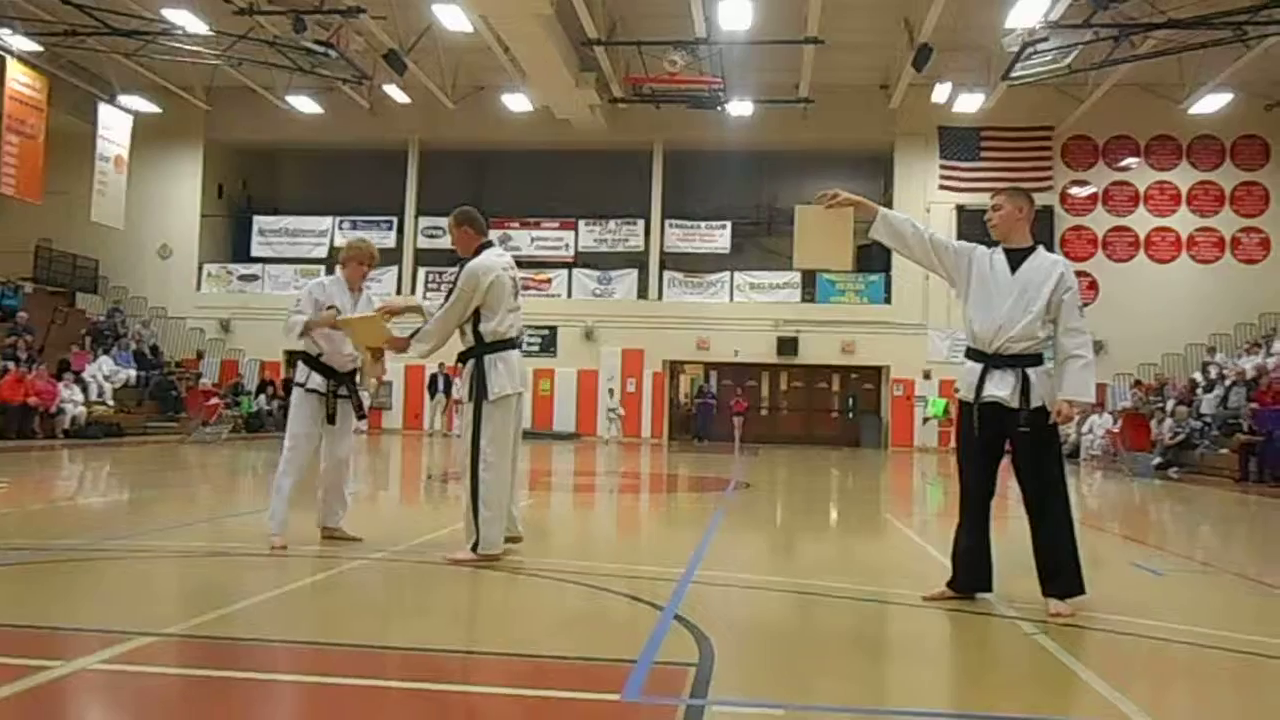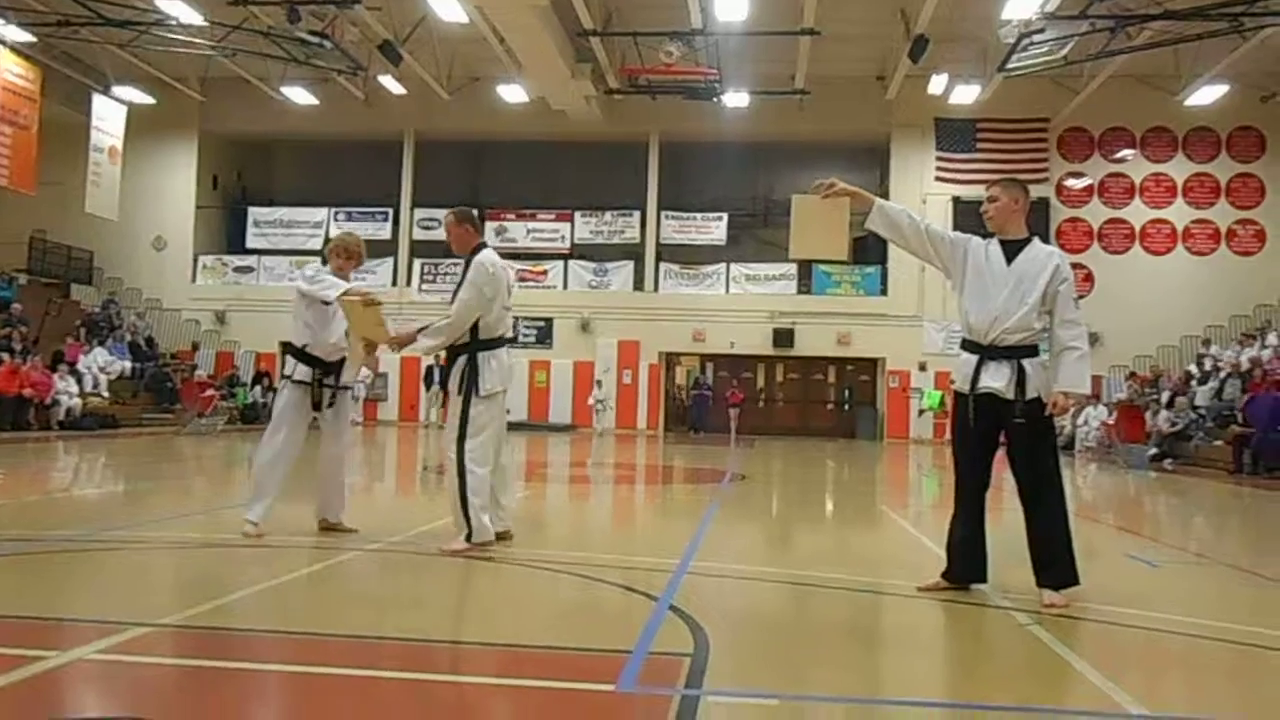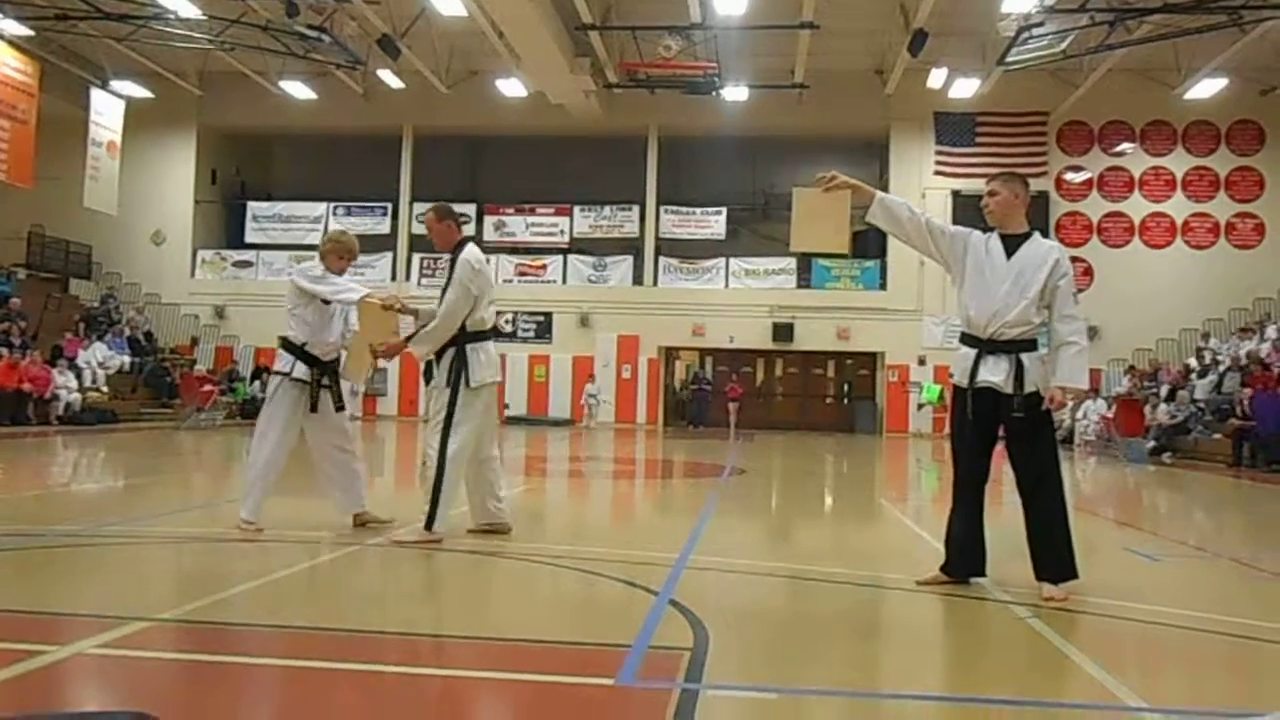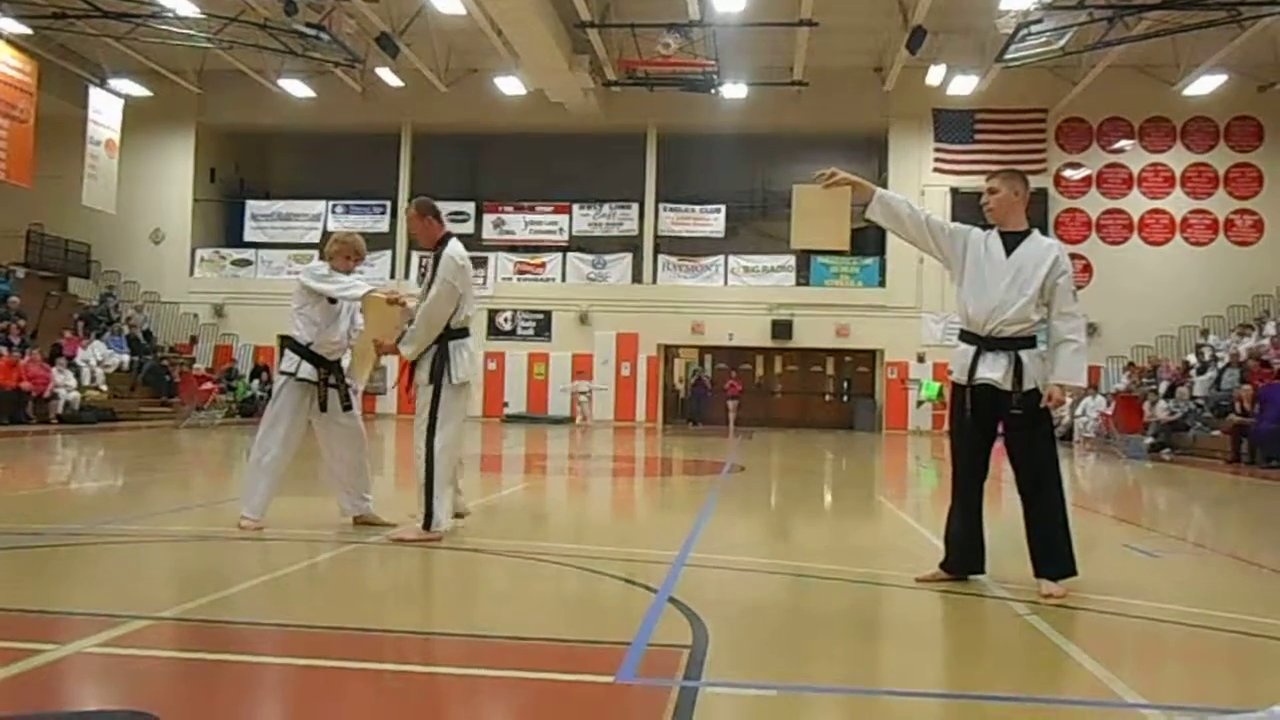
dt=0.4s
person 1, frame 1
left shoulder: (1055, 270)
right shoulder: (972, 260)
left elbow: (1073, 338)
right elbow: (916, 238)
left wrist: (1068, 396)
right wrist: (859, 204)
left hip: (1030, 388)
right hip: (979, 386)
left knee: (1044, 494)
right knee: (974, 491)
left ankle: (1058, 589)
right ankle: (967, 579)
person 1, frame 2
left shoulder: (1051, 261)
right shoulder: (967, 251)
left elbow: (1069, 328)
right elbow: (912, 229)
left wrist: (1064, 387)
right wrist: (855, 194)
left hip: (1025, 379)
right hip: (975, 377)
left knee: (1039, 485)
right knee: (969, 483)
left ankle: (1052, 580)
right ankle: (961, 570)
person 1, frame 3
left shoulder: (1050, 256)
right shoulder: (967, 245)
left elbow: (1067, 323)
right elbow: (912, 222)
left wrist: (1062, 383)
right wrist: (855, 188)
left hip: (1023, 374)
right hip: (973, 371)
left knee: (1038, 479)
right knee: (967, 476)
left ankle: (1051, 573)
right ankle: (960, 564)
person 1, frame 4
left shoulder: (1050, 253)
right shoulder: (967, 242)
left elbow: (1066, 321)
right elbow: (912, 219)
left wrist: (1060, 380)
right wrist: (857, 185)
left hip: (1023, 371)
right hip: (973, 368)
left knee: (1037, 476)
right knee: (966, 473)
left ankle: (1050, 570)
right ankle: (960, 561)
person 2, frame 1
left shoulder: (477, 268)
right shoulder: (502, 261)
left elbow: (448, 319)
right elbow: (455, 305)
left wrist: (408, 342)
right wrist: (409, 307)
left hip: (489, 369)
right hip: (507, 364)
left knee: (484, 457)
right knee: (501, 454)
left ankle: (486, 543)
right ankle: (506, 526)
person 2, frame 2
left shoulder: (480, 265)
right shoulder: (491, 263)
left elbow: (459, 319)
left wrist: (415, 336)
right wrist: (425, 336)
left hip: (478, 366)
right hip: (489, 362)
left knee: (465, 448)
right knee: (489, 449)
left ankle: (477, 531)
right ankle: (498, 523)
person 2, frame 3
left shoulder: (465, 261)
right shoulder: (469, 257)
left elbow: (447, 320)
left wrist: (405, 344)
right wrist: (411, 311)
left hip: (465, 361)
right hip: (477, 359)
left knee: (444, 442)
right knee: (481, 445)
left ankle: (431, 526)
right ankle: (494, 516)
person 2, frame 4
left shoulder: (449, 257)
right shoulder: (448, 253)
left elbow: (434, 315)
left wrist: (399, 346)
left hip: (444, 356)
right hip: (448, 354)
left knee: (432, 439)
right knee: (443, 437)
left ankle: (432, 524)
right ankle: (449, 503)
person 3, frame 1
left shoulder: (367, 301)
right shoulder: (319, 288)
right elbow: (292, 322)
left wrist: (375, 353)
right wrist: (318, 321)
left hip: (344, 385)
right hip: (313, 380)
left knee: (339, 457)
right knee: (297, 450)
left ankle: (330, 522)
right ankle: (276, 527)
person 3, frame 2
left shoulder: (357, 297)
right shoulder: (313, 275)
right elbow: (324, 285)
left wrist: (368, 346)
right wrist: (356, 292)
left hip: (335, 376)
right hip: (302, 371)
left knee: (336, 448)
right knee: (280, 444)
left ankle: (330, 515)
right ankle: (255, 516)
person 3, frame 3
left shoulder: (343, 293)
right shoulder: (305, 274)
left elbow: (351, 333)
right elbow: (336, 288)
right wrist: (376, 299)
left hip: (324, 375)
right hip: (295, 369)
left knee: (339, 442)
right knee: (272, 441)
left ankle: (359, 510)
right ankle: (249, 514)
person 3, frame 4
left shoulder: (351, 295)
right shoulder: (312, 274)
left elbow: (356, 334)
right elbow: (340, 284)
right wrist: (380, 294)
left hip: (331, 373)
right hip: (300, 369)
left knee: (351, 442)
right knee: (276, 441)
left ankle: (360, 510)
right ankle: (251, 511)
